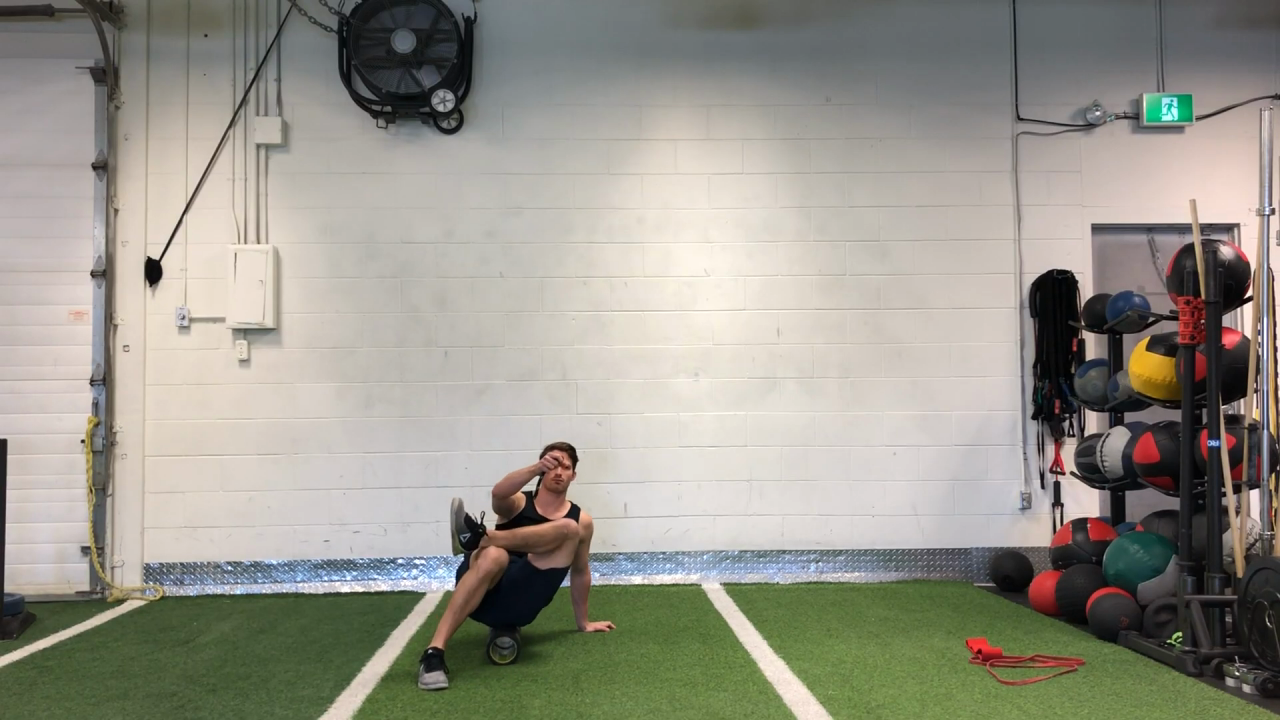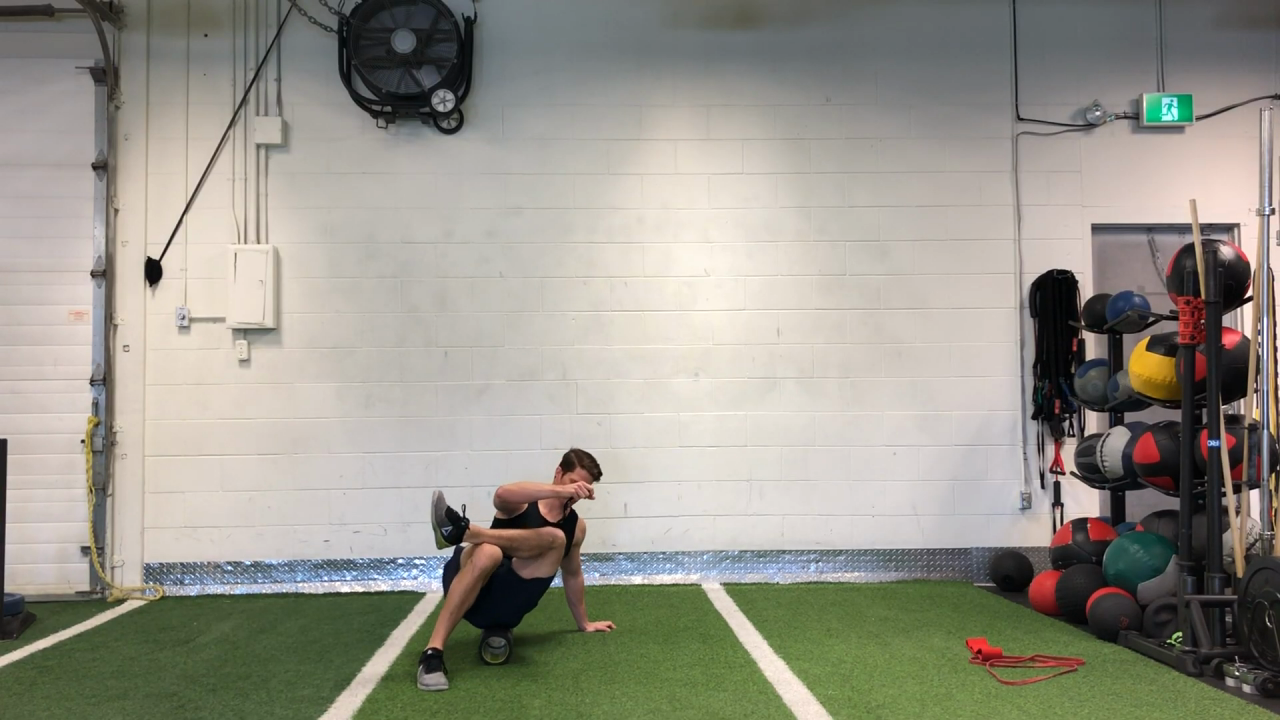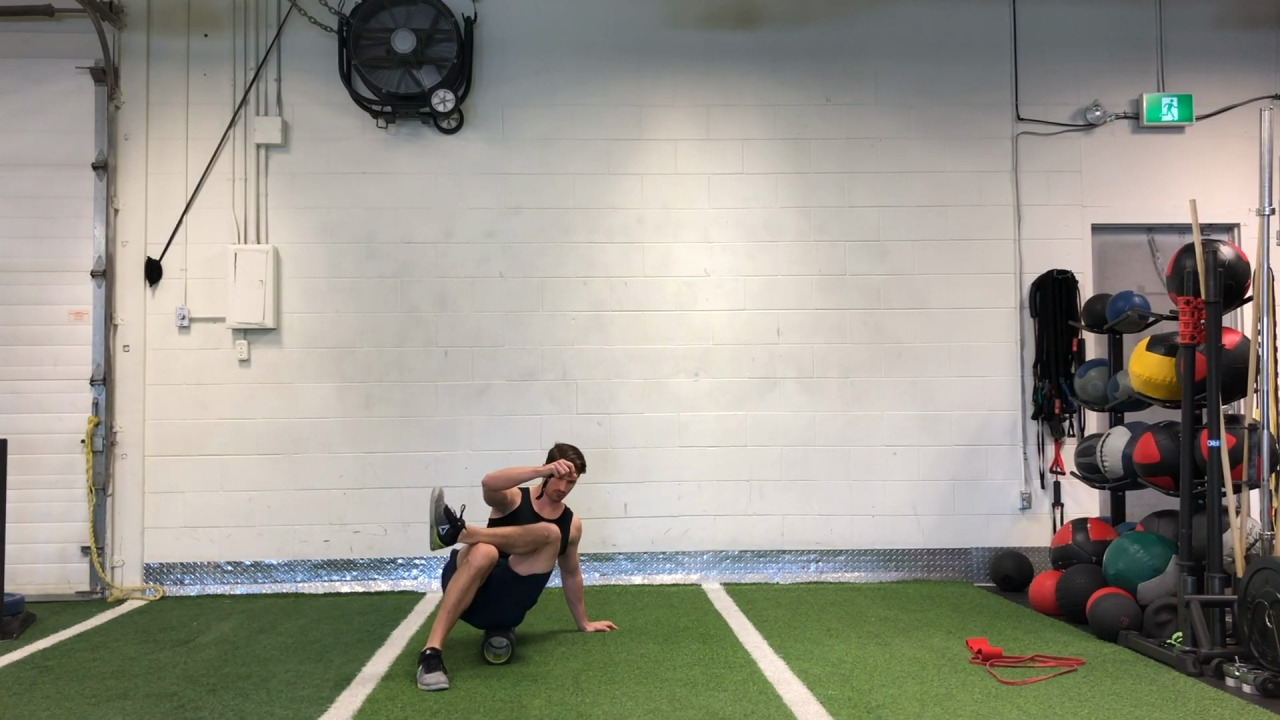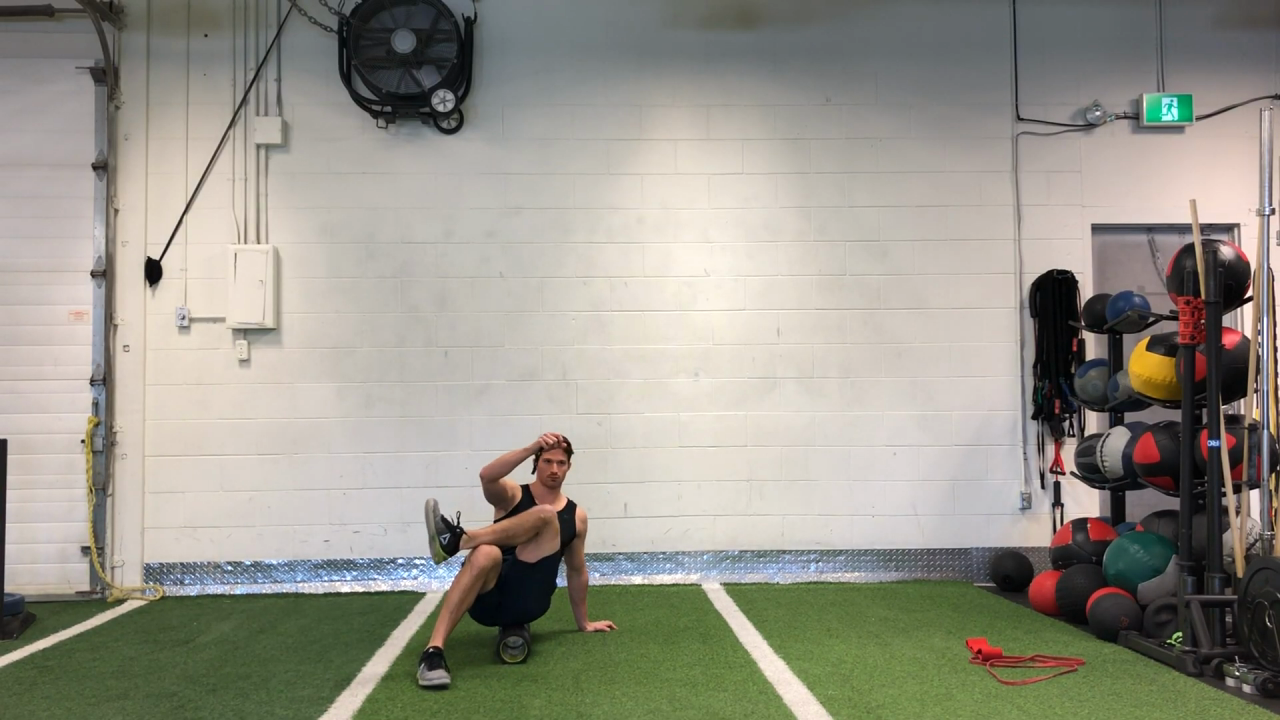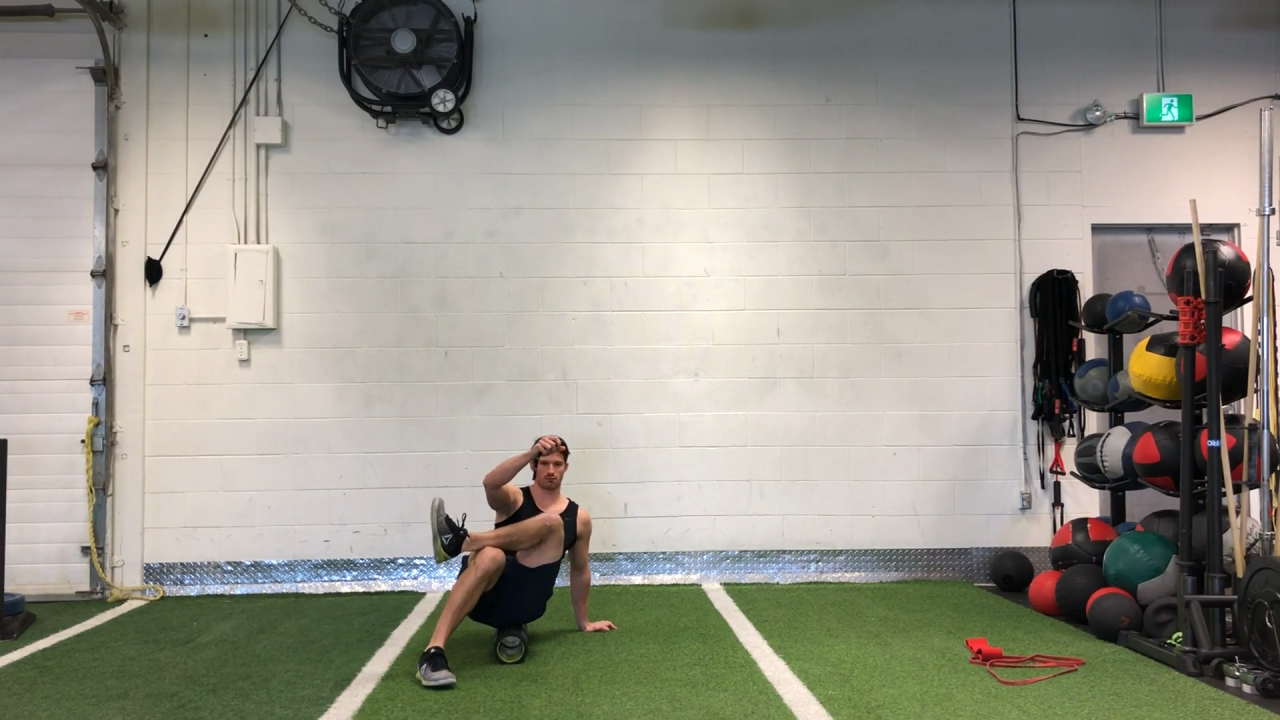
dt=1s
person 1, frame 1
left shoulder: (581, 521)
right shoulder: (517, 503)
left elbow: (580, 573)
right elbow: (498, 493)
left wrist: (583, 622)
right wrist: (536, 469)
left hip: (519, 605)
right hip: (484, 592)
left knee: (569, 529)
right knee: (493, 555)
right ankle: (434, 652)
person 1, frame 2
left shoulder: (576, 526)
right shoulder: (522, 502)
left elbow: (573, 575)
right elbow: (502, 494)
left wrist: (584, 622)
right wrist: (561, 491)
left hip: (505, 607)
right hip: (471, 584)
left knee: (556, 538)
right knee: (488, 552)
right ankle: (433, 653)
person 1, frame 3
left shoulder: (571, 524)
right shoulder: (513, 499)
left elbow: (571, 574)
right elbow: (488, 483)
left wrist: (583, 622)
right wrist: (542, 472)
left hip: (505, 608)
right hip: (472, 594)
left knee: (550, 533)
right knee: (484, 553)
right ankle: (431, 652)
person 1, frame 4
left shoulder: (576, 516)
right shoulder: (512, 495)
left elbow: (577, 572)
right elbow: (487, 476)
left wrist: (584, 623)
right wrist: (534, 446)
left hip: (527, 602)
right hip: (488, 596)
left knee: (546, 515)
right knee: (486, 554)
right ankle: (434, 652)
person 1, frame 5
left shoulder: (579, 518)
right shoulder: (513, 498)
left elbow: (580, 571)
right elbow: (490, 483)
left wrist: (583, 622)
right wrist: (532, 452)
left hip: (523, 604)
right hip: (487, 594)
left knee: (551, 522)
right knee: (490, 556)
right ankle: (434, 652)
